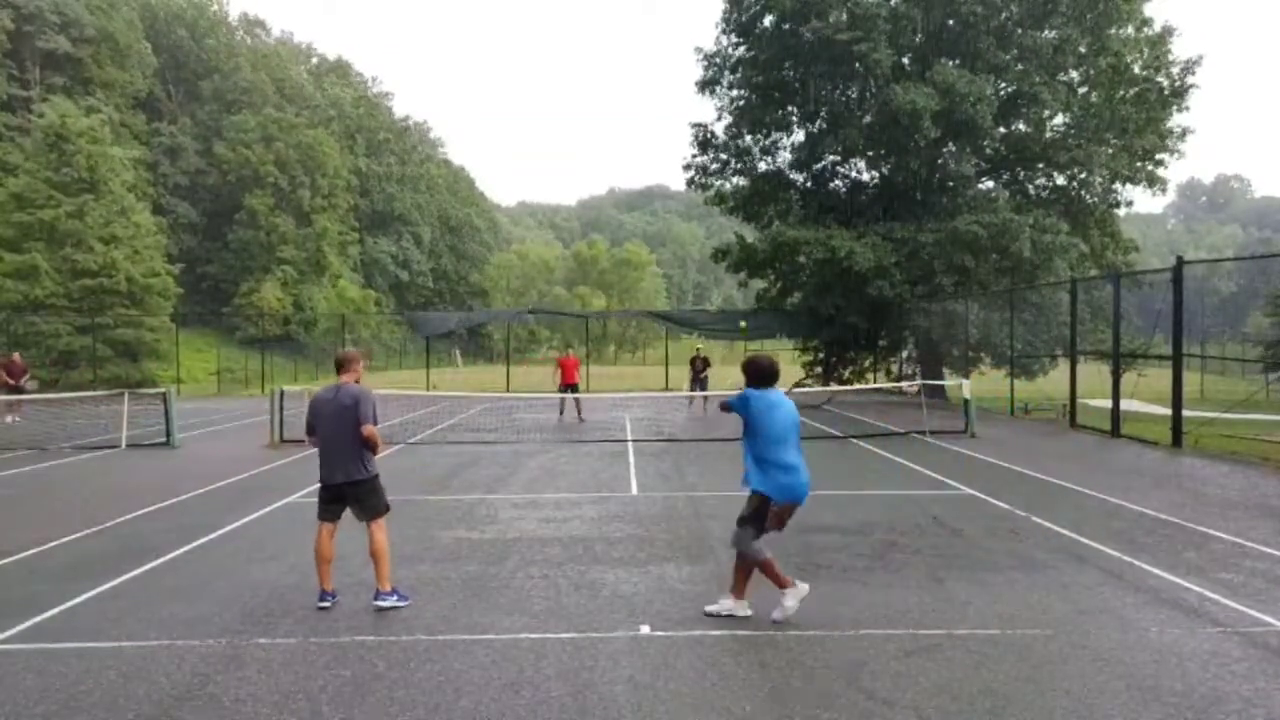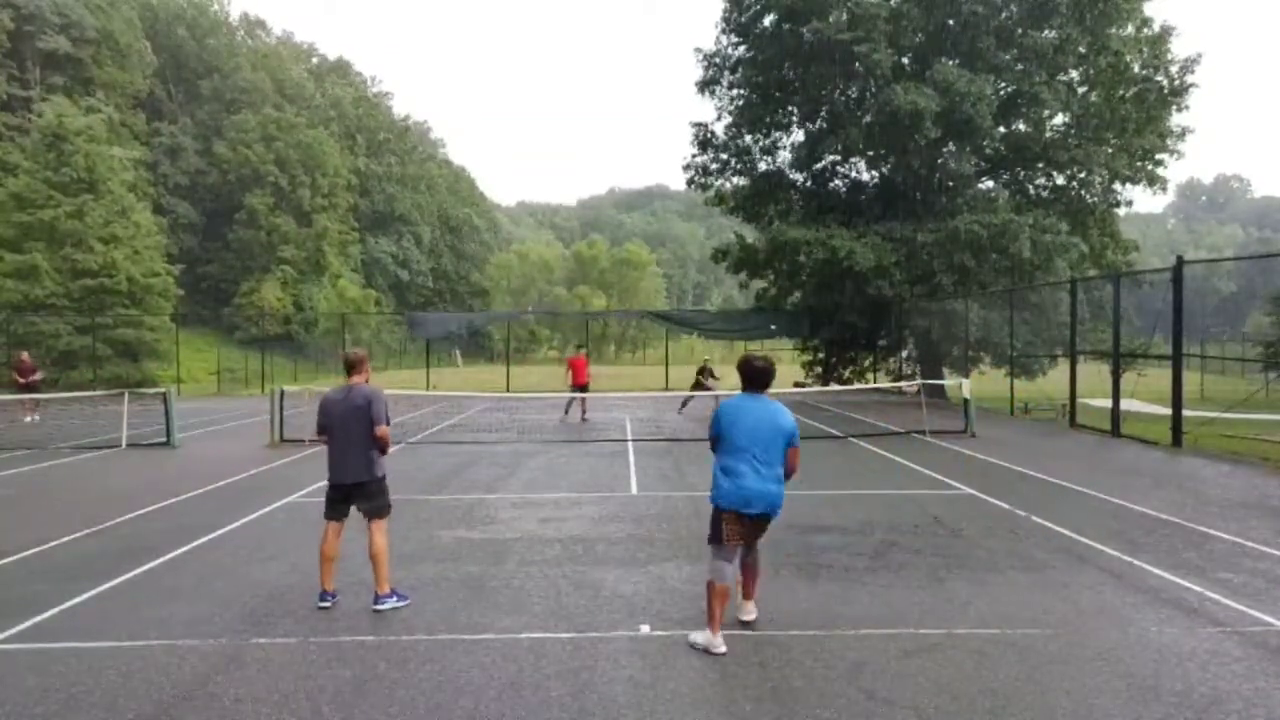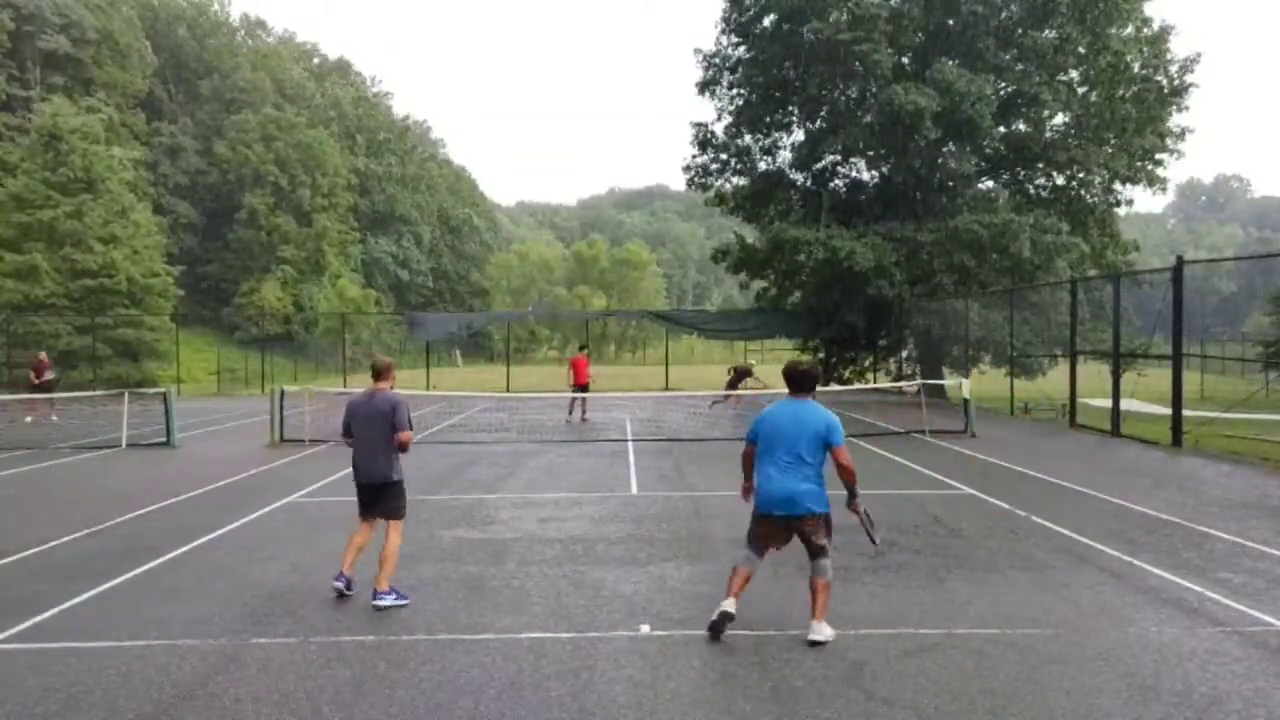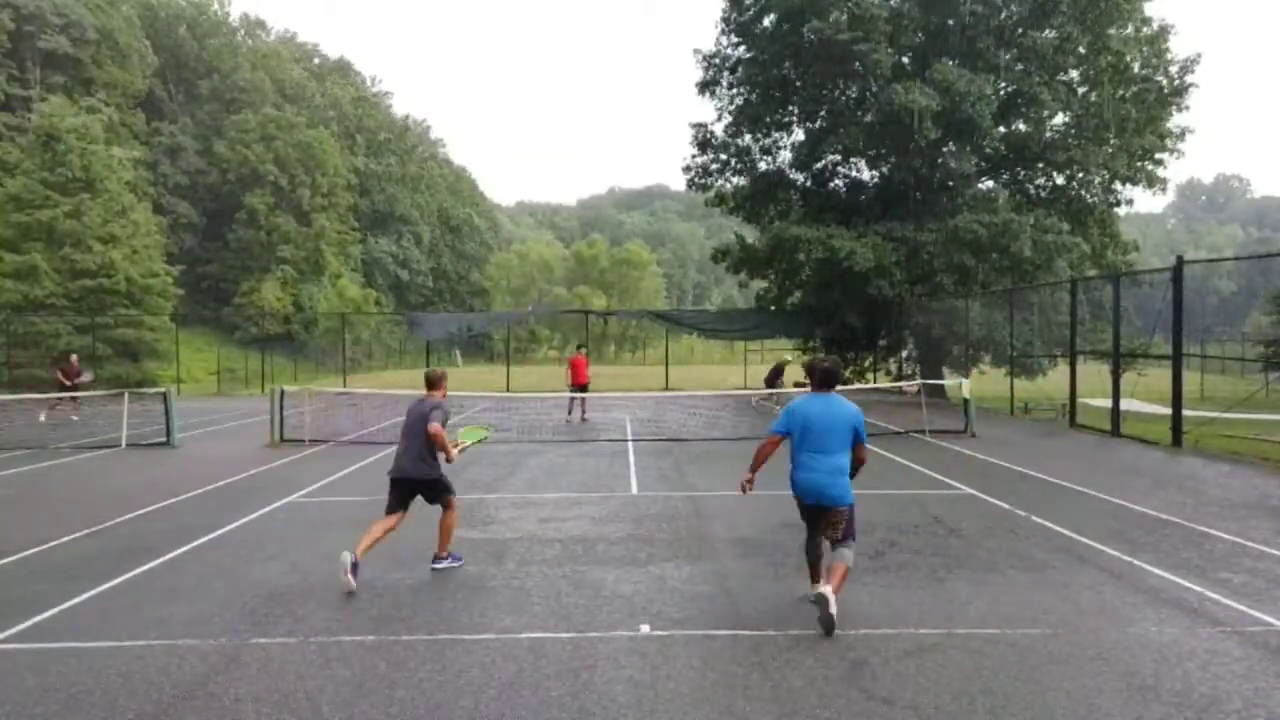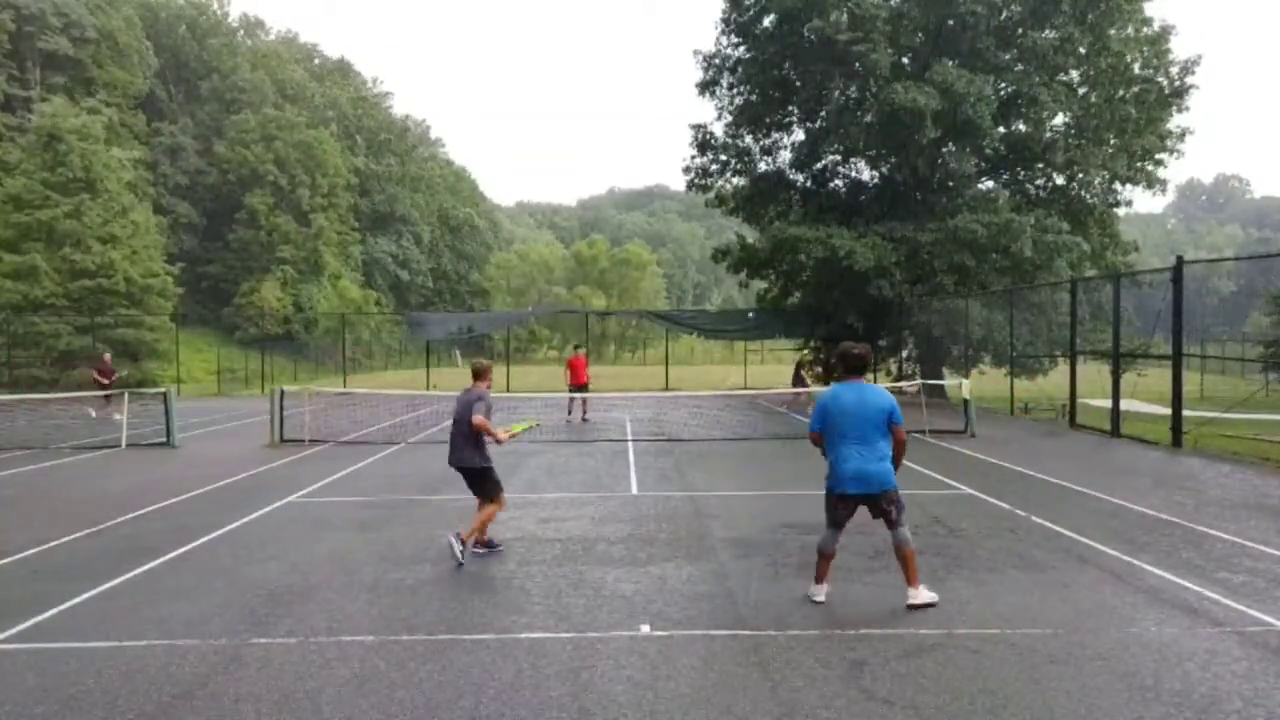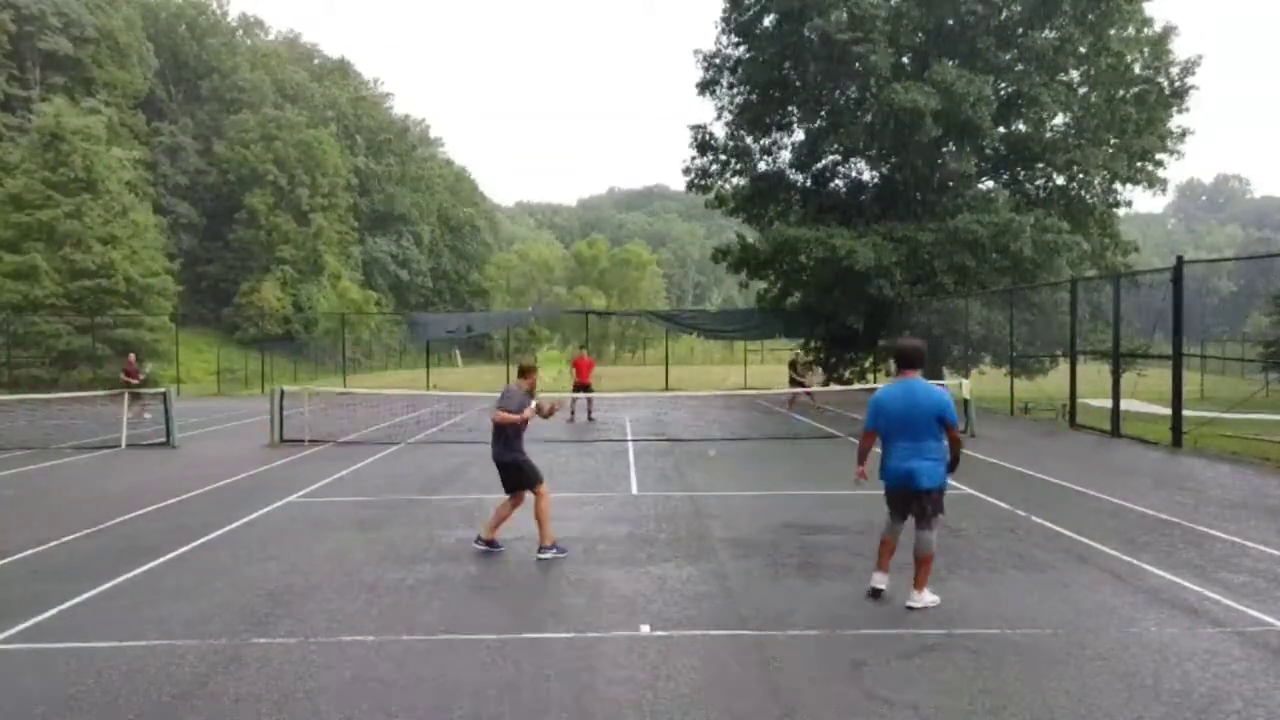
dt=0.4s
person 1, frame 1
left shoulder: (751, 398)
right shoulder: (787, 403)
left elbow: (725, 405)
left wrist: (735, 401)
left hip: (774, 487)
right hip: (794, 484)
left knee: (744, 541)
right knee: (747, 537)
left ankle: (791, 587)
right ankle: (736, 600)
person 1, frame 2
left shoulder: (725, 408)
right shoulder: (785, 416)
left elbow: (714, 447)
right elbow: (792, 465)
left hip: (731, 495)
right hip: (768, 497)
left knee: (722, 560)
right knee: (750, 548)
left ankle: (714, 634)
right ankle: (748, 606)
person 1, frame 3
left shoulder: (766, 415)
right shoulder: (827, 419)
left elbow: (748, 455)
right elbow: (844, 464)
left wrist: (747, 482)
right wrist: (852, 496)
left hip: (768, 498)
right hip: (809, 501)
left knee: (751, 555)
right knee: (820, 559)
left ankle: (729, 604)
right ankle: (819, 624)
person 1, frame 4
left shoulder: (795, 408)
right shoulder: (853, 411)
left elbow: (770, 443)
right elbow: (861, 456)
left wrist: (752, 472)
left hip: (804, 486)
right hip: (837, 489)
left knee: (814, 534)
right knee: (843, 547)
left ankle: (817, 586)
right ankle: (829, 590)
person 1, frame 5
left shoulder: (827, 398)
right shoulder: (885, 397)
left elbow: (815, 438)
right elbow: (900, 438)
left wrist: (828, 448)
right wrist: (894, 466)
left hip: (842, 479)
right hip: (879, 476)
left knee: (833, 531)
right knee: (898, 530)
left ankle: (819, 587)
right ankle: (915, 590)
person 1, frame 6
left shoulder: (881, 396)
right shoulder: (938, 395)
left elbow: (868, 435)
right elbow: (954, 437)
left wrist: (860, 464)
right wrist: (954, 462)
left hip: (895, 473)
right hip: (929, 474)
left knee: (894, 522)
right knee: (926, 529)
left ankle: (879, 577)
right ankle: (918, 593)
person 2, frame 1
left shoulder: (318, 398)
right shoulder: (361, 394)
left elbow: (312, 437)
right elbow: (368, 430)
right wrist: (377, 445)
left hip: (330, 475)
right hip: (361, 473)
left knee: (326, 529)
right knee: (377, 526)
left ankle: (326, 592)
right ankle: (384, 591)
person 2, frame 2
left shoulder: (328, 399)
right shoulder: (373, 394)
left elbow: (323, 436)
right elbow: (381, 431)
right wrist: (385, 446)
left hip: (338, 474)
right hip: (368, 473)
left knee: (332, 529)
right knee: (377, 529)
left ankle: (326, 592)
right ankle: (383, 594)
person 2, frame 3
left shoulder: (354, 402)
right shoulder: (396, 400)
left elbow: (347, 438)
right elbow: (405, 436)
right wrist: (402, 445)
left hip: (363, 474)
right hip: (388, 475)
left knee: (367, 523)
right knee: (394, 529)
left ankle: (343, 575)
right ankle: (382, 591)
person 2, frame 4
left shoulder: (414, 406)
right shoulder: (440, 405)
right elbow: (435, 430)
left wrist: (446, 447)
right wrist: (448, 451)
left hip: (400, 471)
right hip: (426, 470)
left knee: (391, 518)
right knee: (450, 505)
left ankle: (356, 556)
right ankle: (441, 557)
person 2, frame 5
left shoulder: (464, 396)
right shoulder: (483, 396)
right elbow: (477, 420)
left wrist: (493, 433)
right wrist: (496, 435)
left hip: (459, 457)
right hip: (474, 459)
left knee: (487, 497)
right knee: (497, 503)
left ankle: (481, 540)
right ankle: (462, 537)
person 2, frame 6
left shoulder: (527, 394)
right shoulder: (512, 394)
left elbow: (543, 413)
right elbow: (497, 417)
left wrist: (551, 408)
right wrist: (521, 417)
left hip: (510, 454)
right hip: (509, 455)
left knee: (516, 498)
right knee: (542, 492)
left ankle: (485, 537)
right ankle: (546, 546)
